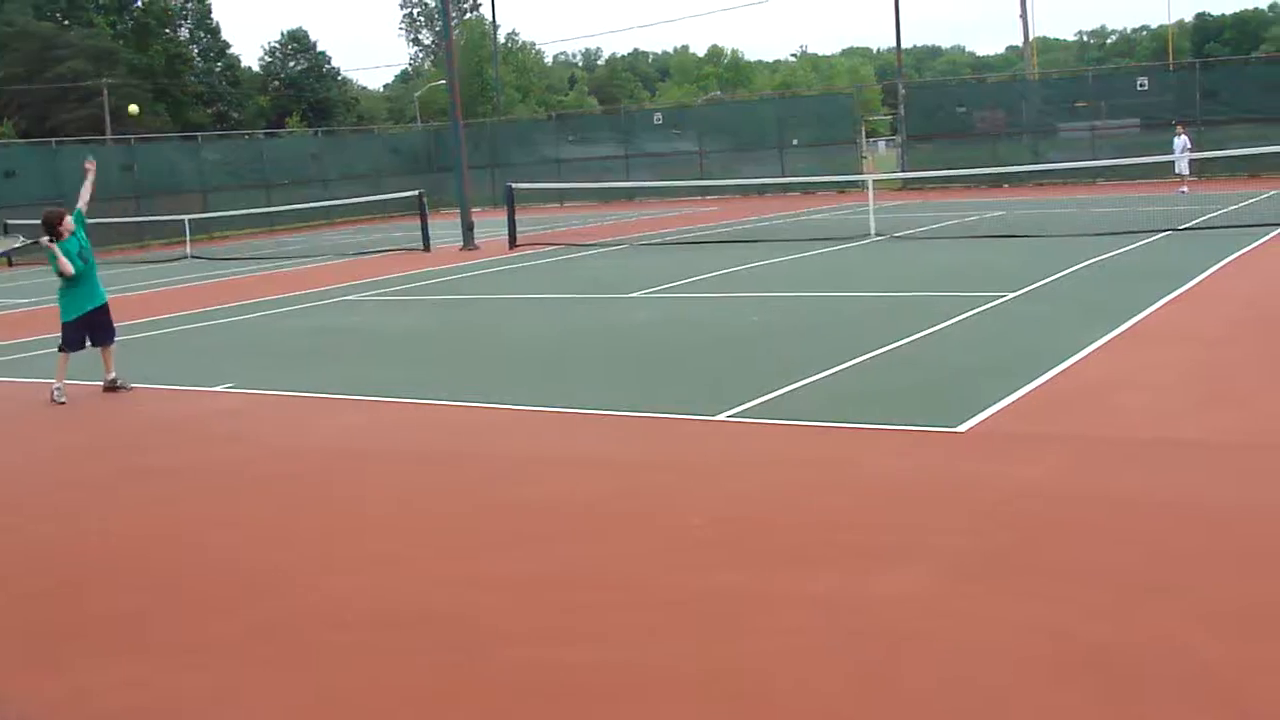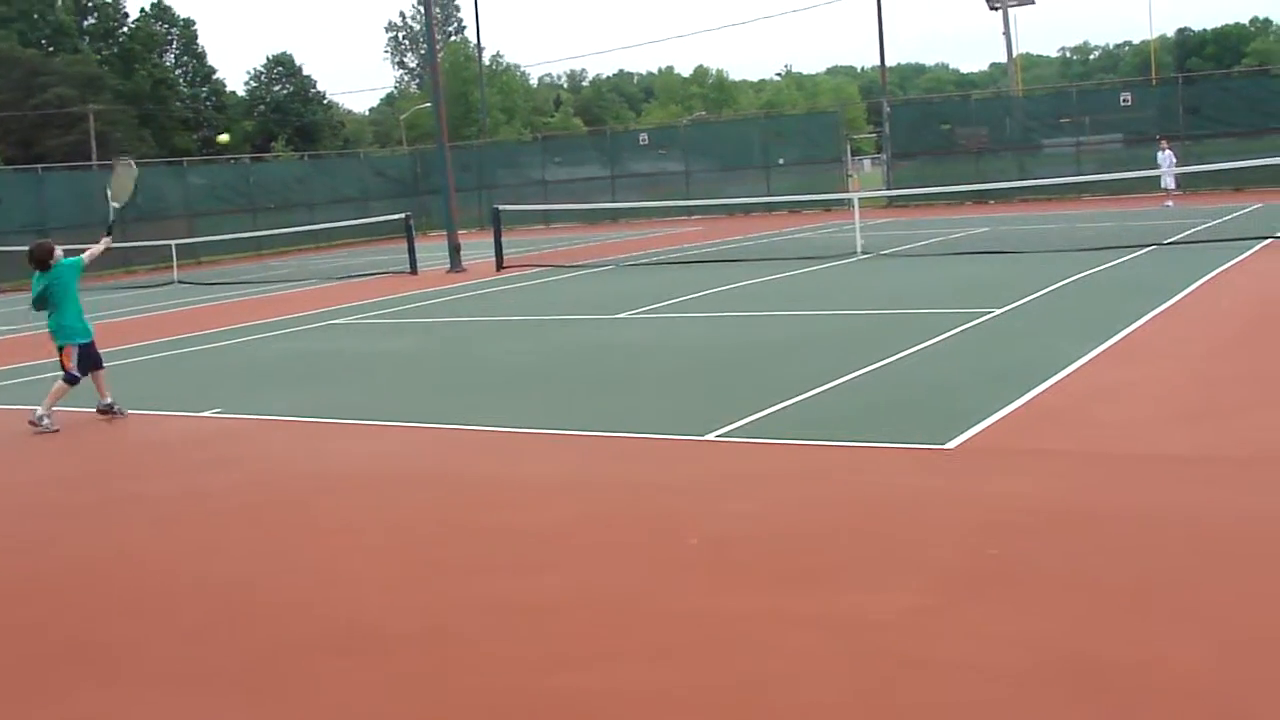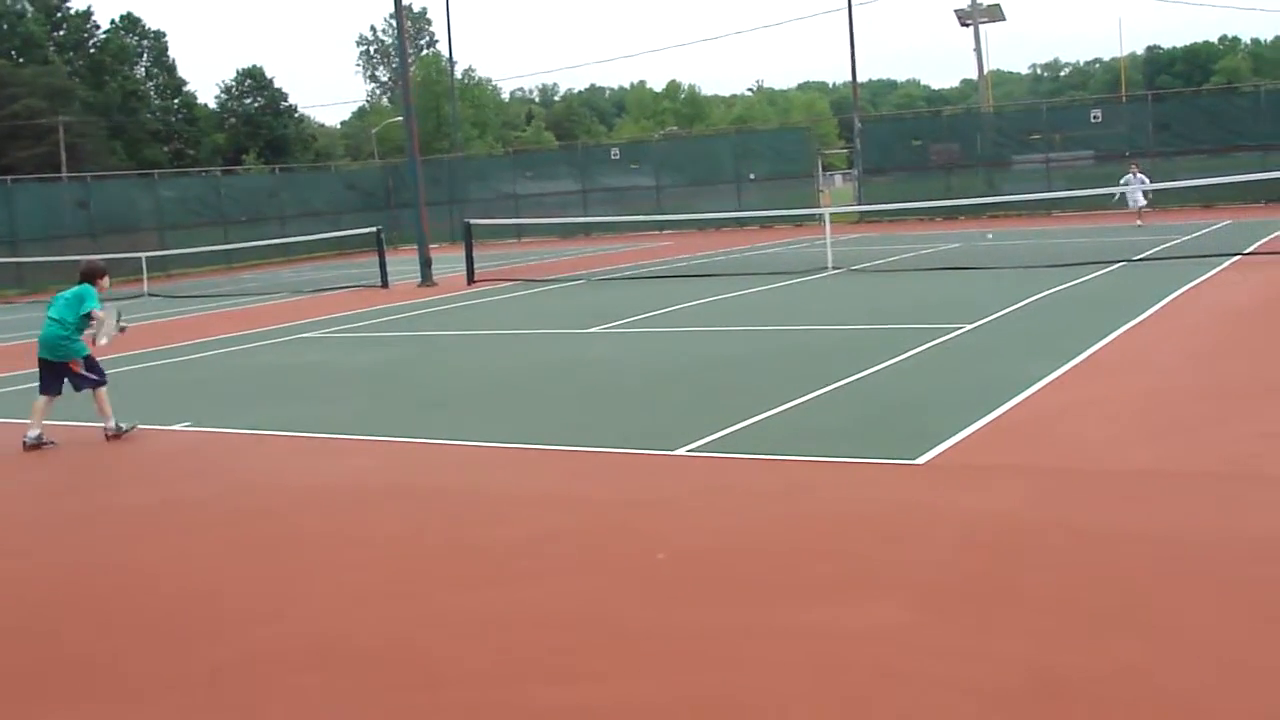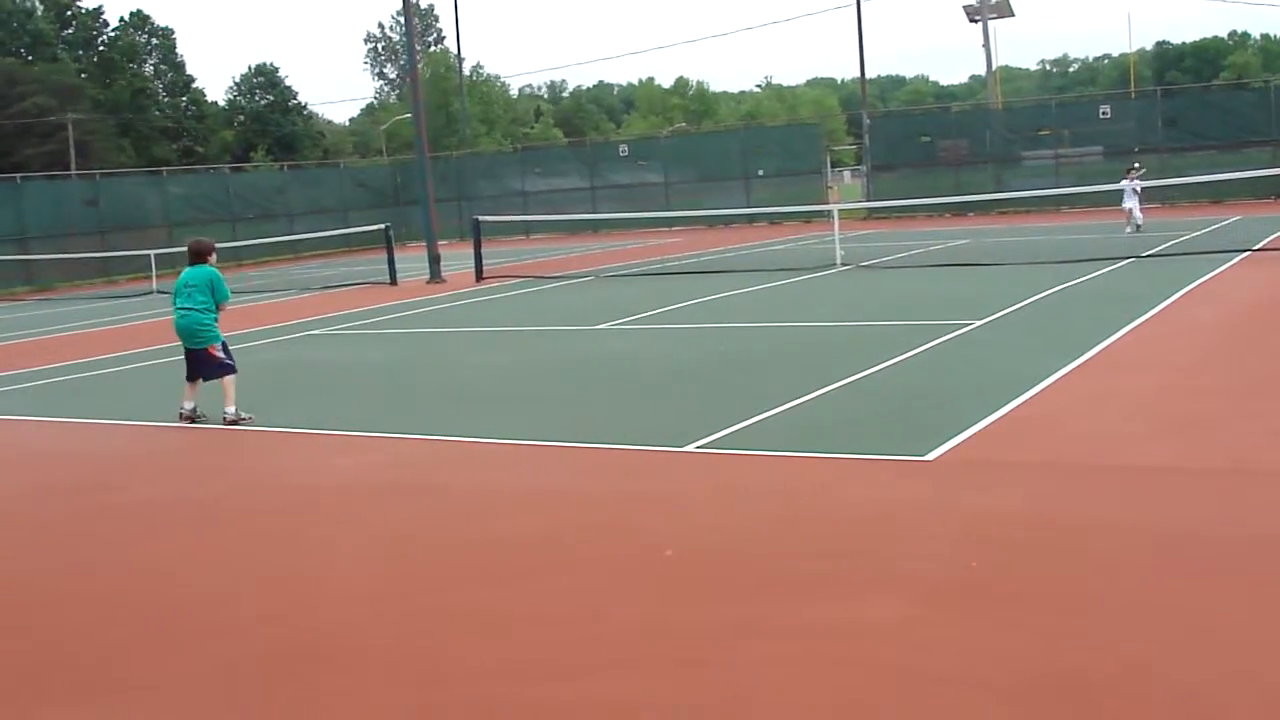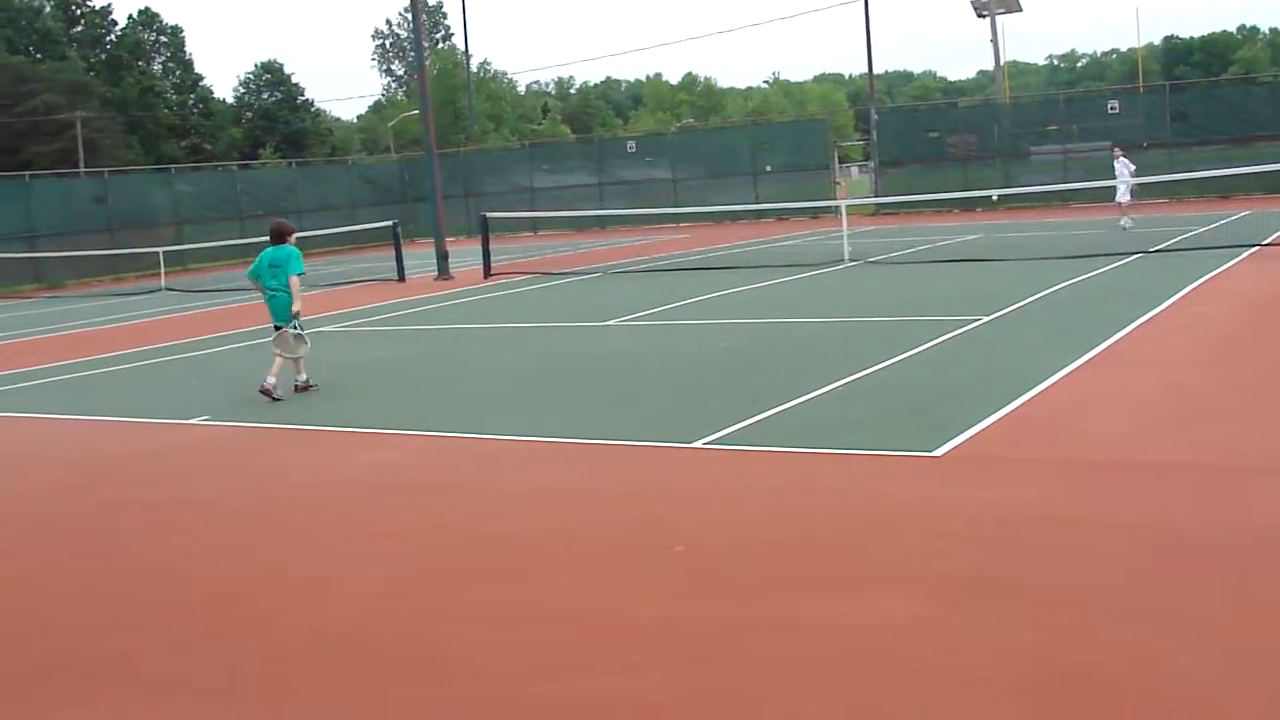
dt=1s
person 1, frame 1
left shoulder: (78, 230)
right shoulder: (57, 251)
left elbow: (84, 200)
right elbow: (69, 272)
left wrist: (90, 174)
right wrist: (54, 248)
left hip: (96, 298)
right hip: (74, 304)
left knee: (106, 339)
right knee: (68, 345)
left ankle: (110, 379)
right ankle: (58, 387)
person 1, frame 2
left shoulder: (39, 278)
right shoulder: (64, 267)
left elbow: (37, 305)
right elbow: (88, 256)
right wrist: (104, 243)
left hip: (78, 329)
right hip: (70, 332)
left knee: (96, 364)
right knee: (71, 376)
left ankle: (105, 402)
right ankle: (41, 415)
person 1, frame 3
left shoulder: (72, 291)
right shoulder: (89, 292)
right elbow: (95, 312)
left hip: (47, 341)
right hip: (66, 342)
left knee: (49, 391)
right knee: (98, 380)
left ankle: (33, 435)
right ankle: (111, 427)
person 1, frame 4
left shoulder: (183, 275)
right shoulder: (212, 273)
left elbow: (177, 304)
right elbow: (222, 305)
right wrist: (212, 312)
left hip: (182, 325)
right hip: (202, 326)
left knee: (195, 371)
right knee: (227, 368)
left ankle: (188, 409)
right ankle: (230, 412)
person 1, frame 5
left shoulder: (265, 254)
right shoulder: (292, 252)
left elbow: (251, 275)
right elbow: (293, 277)
left wrist: (265, 292)
right wrist: (297, 302)
left hip: (273, 303)
right hip: (287, 304)
left ankle: (302, 379)
right ankle: (269, 383)
